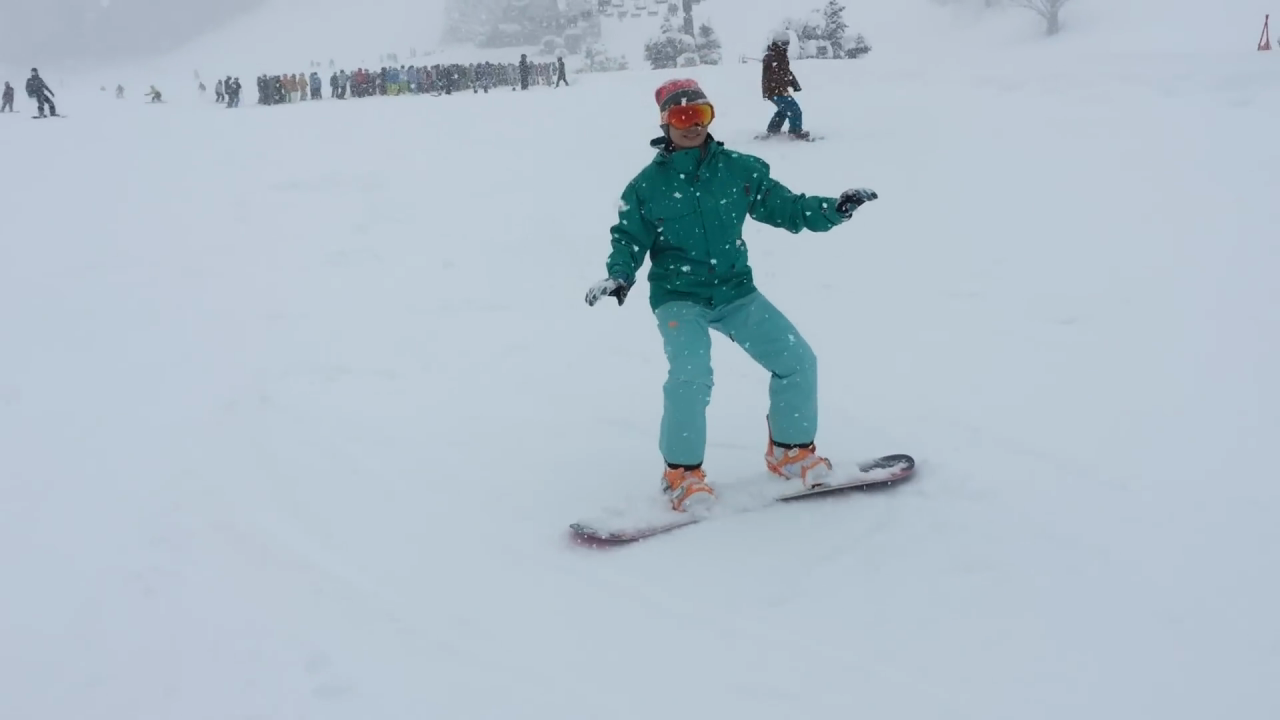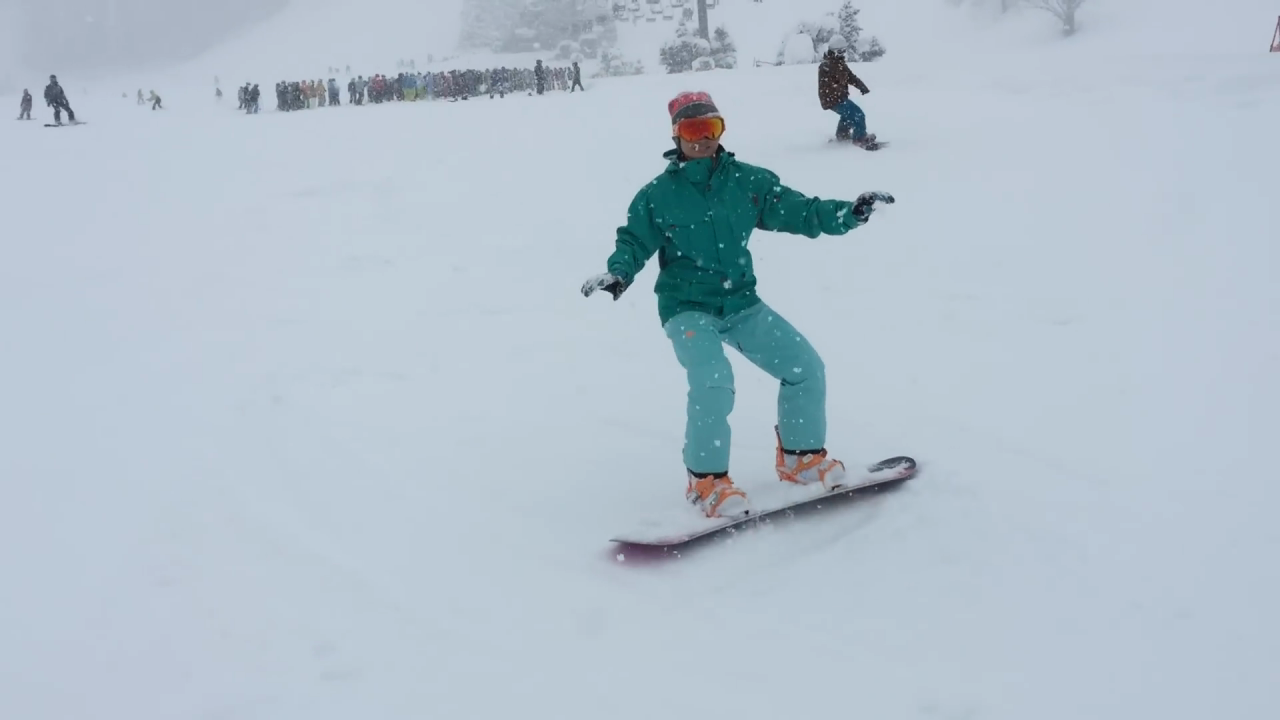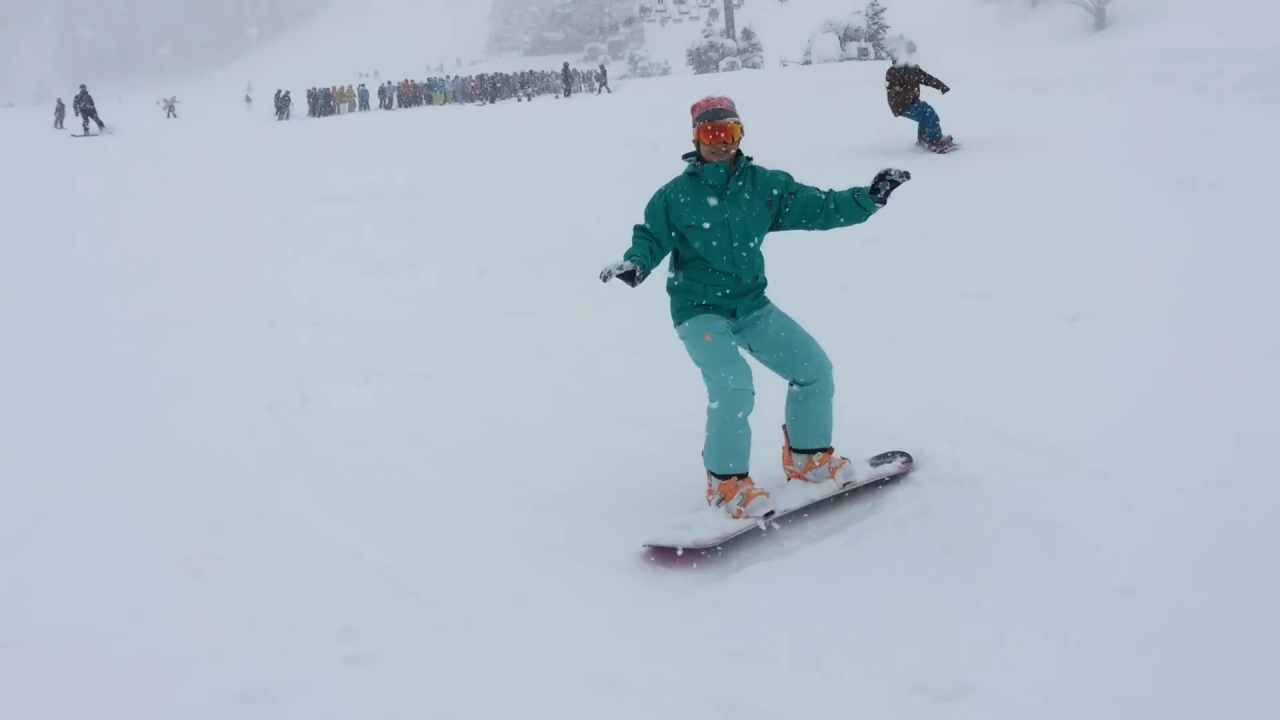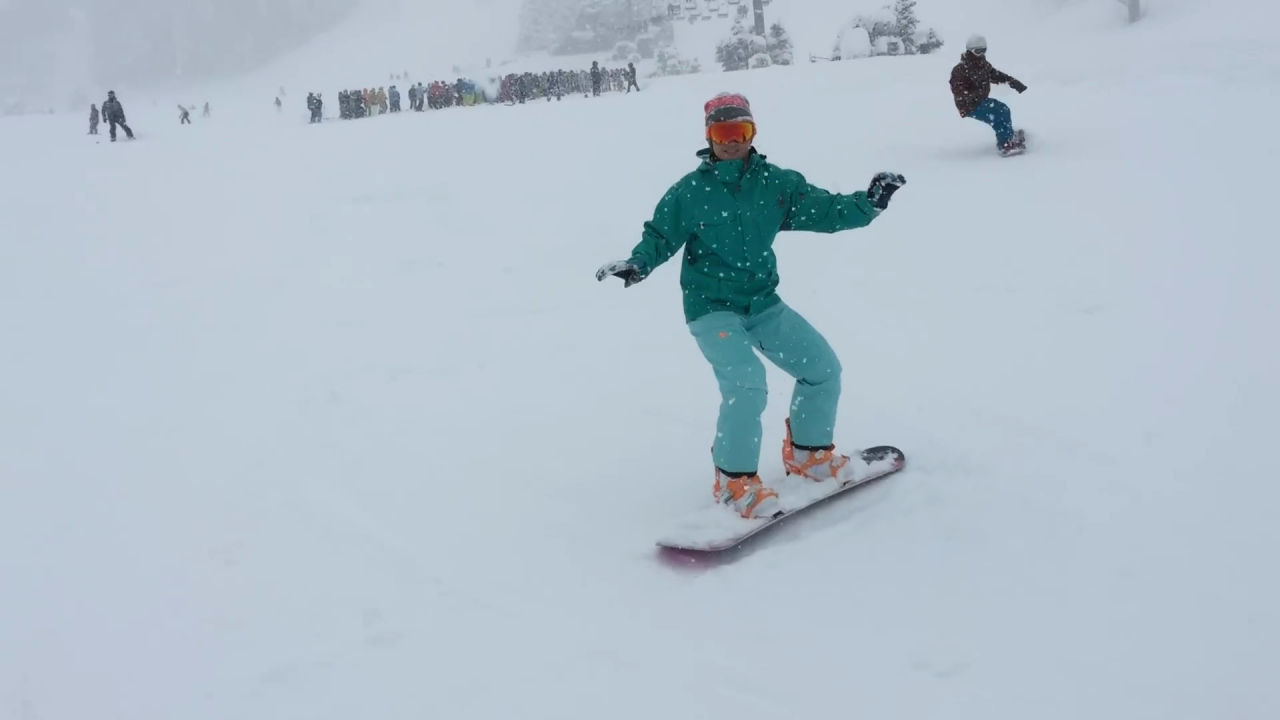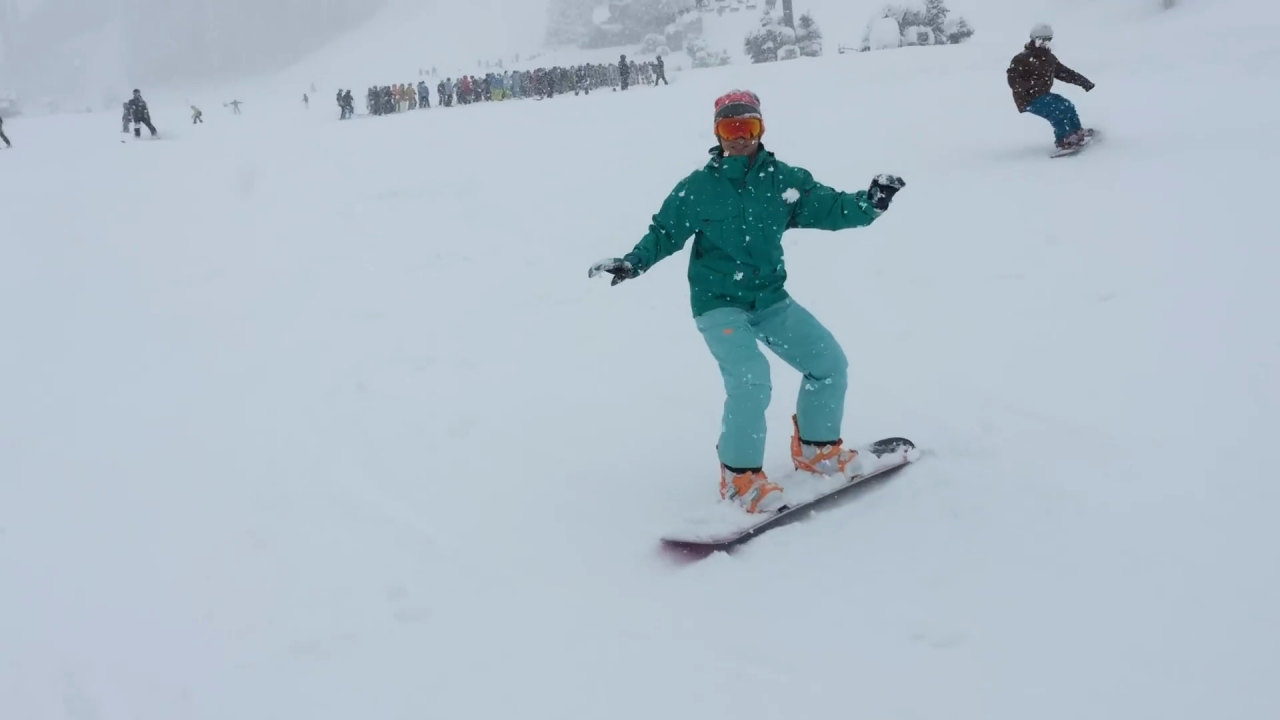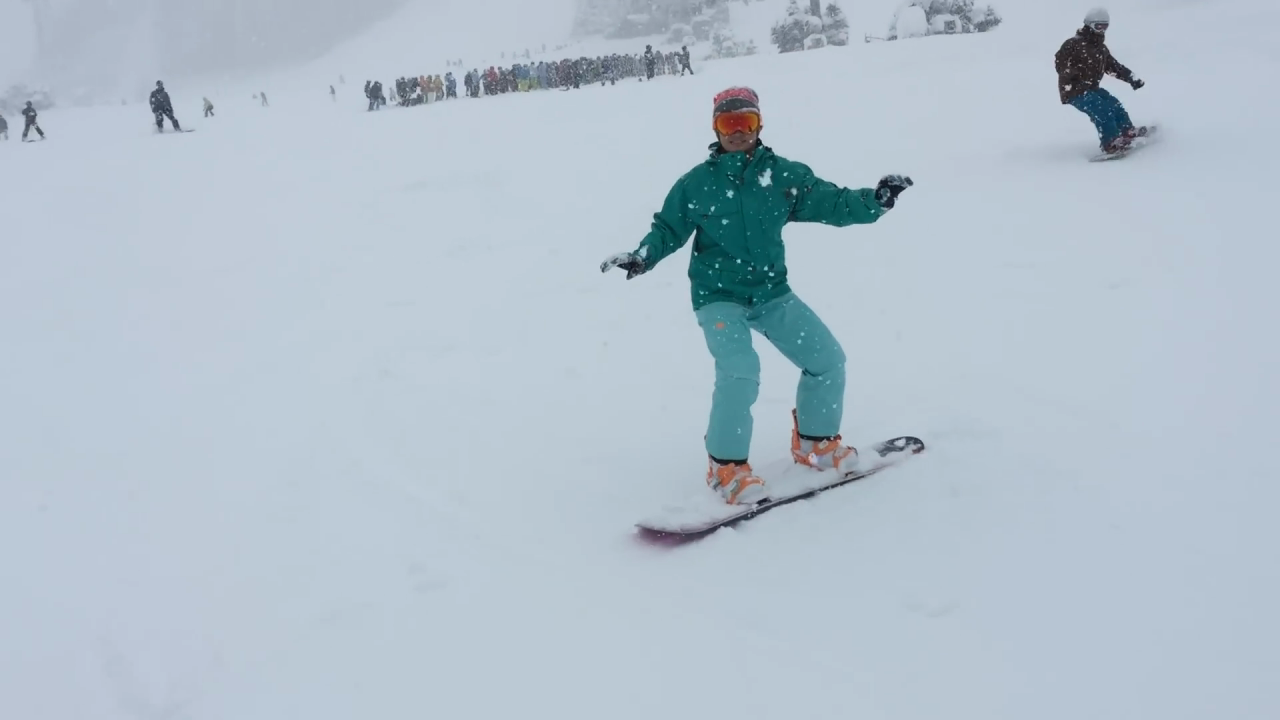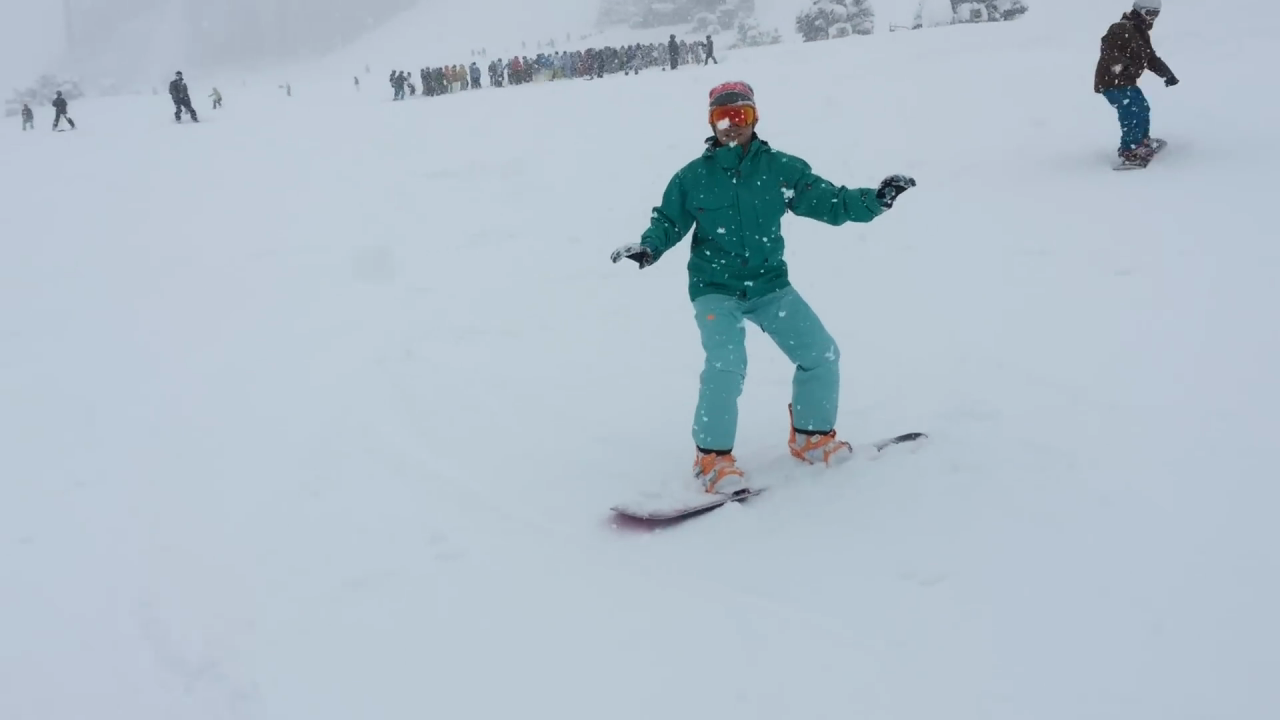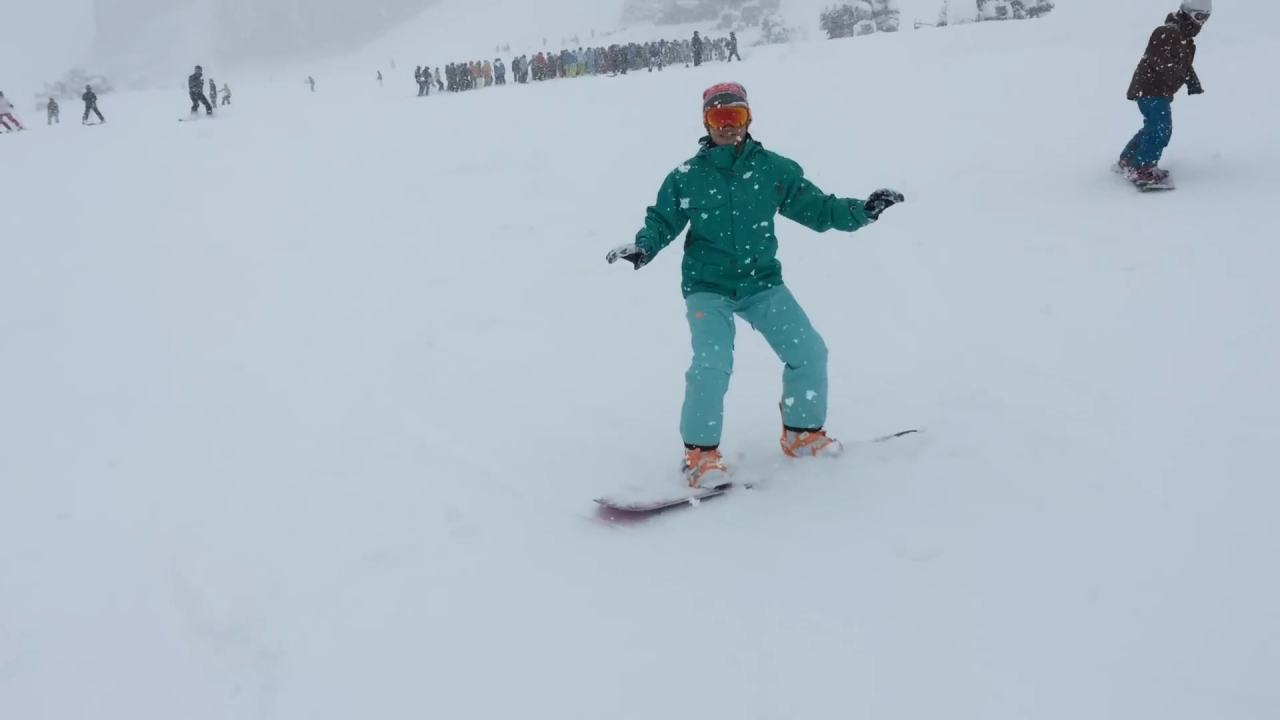
dt=0.2s
person 1, frame 1
left shoulder: (740, 169)
right shoulder: (647, 185)
left elbow: (786, 207)
right elbow: (629, 238)
left wrist: (835, 209)
right wrist: (619, 276)
left hip: (736, 292)
right hip: (678, 298)
left knee: (797, 359)
right knee: (691, 377)
left ankle: (791, 451)
right ankle: (682, 474)
person 1, frame 2
left shoulder: (749, 181)
right shoulder: (657, 195)
left elbow: (800, 212)
right elbow: (634, 242)
left wrist: (851, 211)
right wrist: (618, 273)
left hip: (742, 303)
right hip: (686, 308)
left knee: (805, 366)
right knee: (712, 382)
left ankle: (800, 457)
right ankle: (706, 480)
person 1, frame 3
left shoulder: (765, 184)
right shoulder: (674, 195)
left elbow: (819, 207)
right elbow: (651, 238)
left wrist: (870, 198)
right wrist: (636, 264)
left hip: (753, 305)
right hip: (699, 310)
left knee: (814, 368)
right knee: (732, 385)
left ankle: (807, 457)
right ankle: (727, 482)
person 1, frame 4
left shoulder: (777, 183)
right shoulder: (688, 192)
left elbow: (825, 211)
right elbow: (660, 237)
left wrist: (870, 202)
right wrist: (637, 265)
left hip: (764, 303)
right hip: (711, 307)
left knee: (823, 367)
right knee: (746, 384)
left ankle: (809, 453)
right ankle: (736, 480)
person 1, frame 5
left shoulder: (784, 180)
right shoulder: (694, 188)
left elbow: (831, 208)
right elbow: (663, 233)
left wrist: (870, 203)
right wrist: (632, 262)
left hip: (770, 299)
right hip: (718, 303)
left knee: (830, 363)
right knee: (750, 380)
left ankle: (817, 448)
right ankle: (740, 475)
person 1, frame 6
left shoulder: (785, 175)
right shoulder: (694, 184)
left elbow: (832, 203)
right elbow: (668, 229)
left wrist: (875, 201)
right wrist: (643, 256)
left hip: (771, 293)
right hip: (717, 297)
left knee: (827, 358)
right knee: (739, 373)
left ankle: (816, 443)
right ankle: (726, 468)
person 1, frame 7
left shoulder: (781, 168)
right shoulder: (692, 177)
left elbow: (830, 202)
right elbow: (668, 222)
left wrist: (876, 200)
right wrist: (649, 247)
left hip: (770, 284)
right hip: (715, 290)
left knee: (820, 353)
right knee: (726, 364)
left ankle: (812, 436)
right ankle: (712, 457)
person 1, frame 8
left shoulder: (774, 169)
right shoulder: (686, 177)
left elbow: (817, 209)
right elbow: (662, 221)
left wrist: (863, 212)
right wrist: (643, 247)
left hip: (762, 283)
right hip: (707, 288)
left knee: (808, 351)
right knee: (711, 363)
left ankle: (803, 434)
